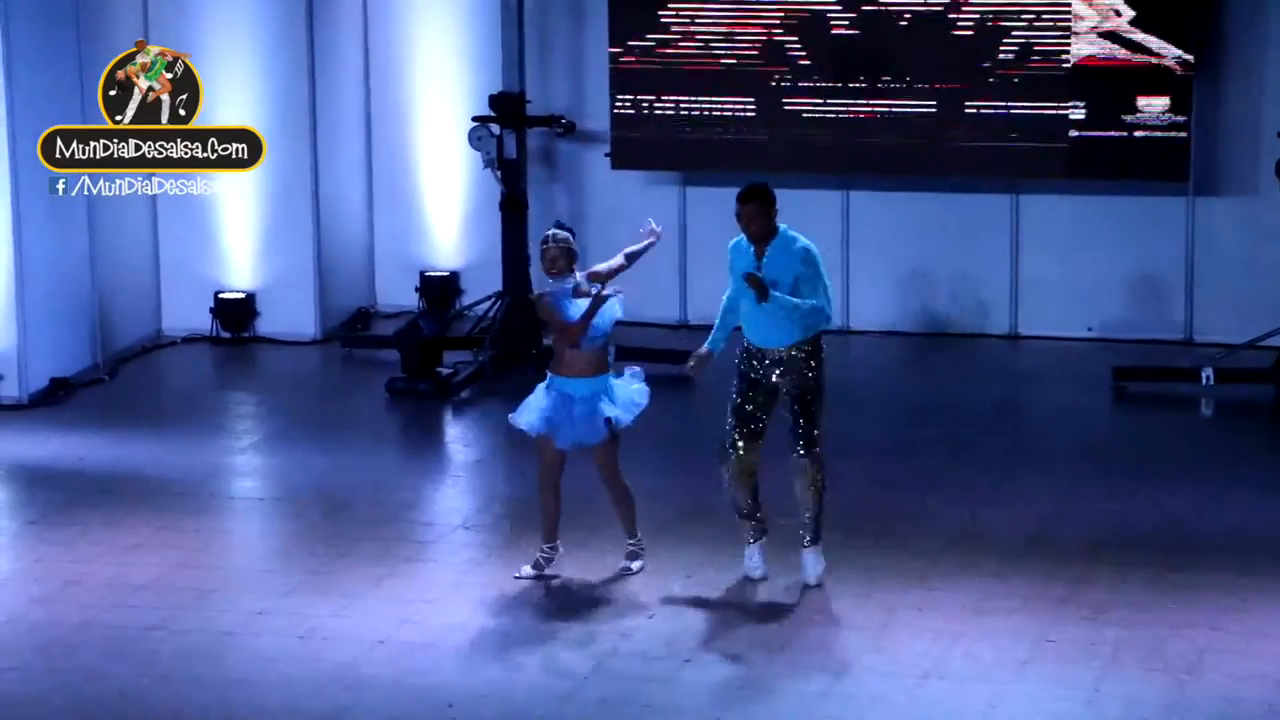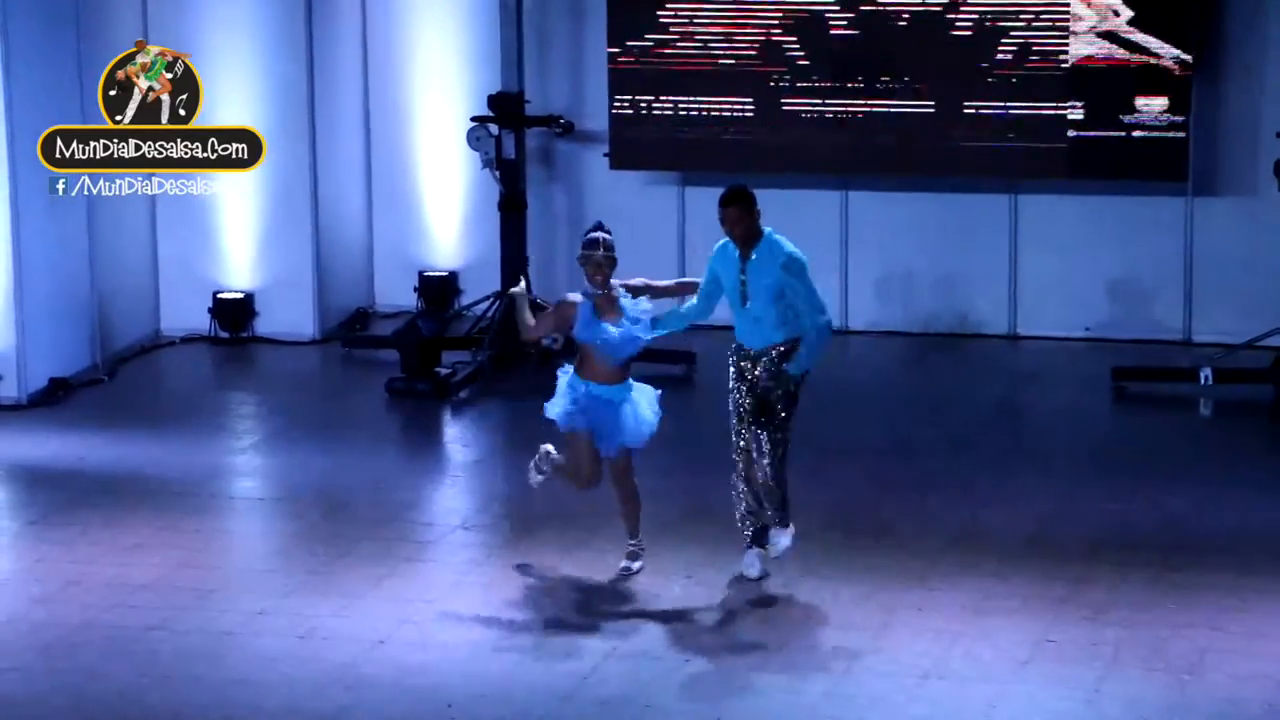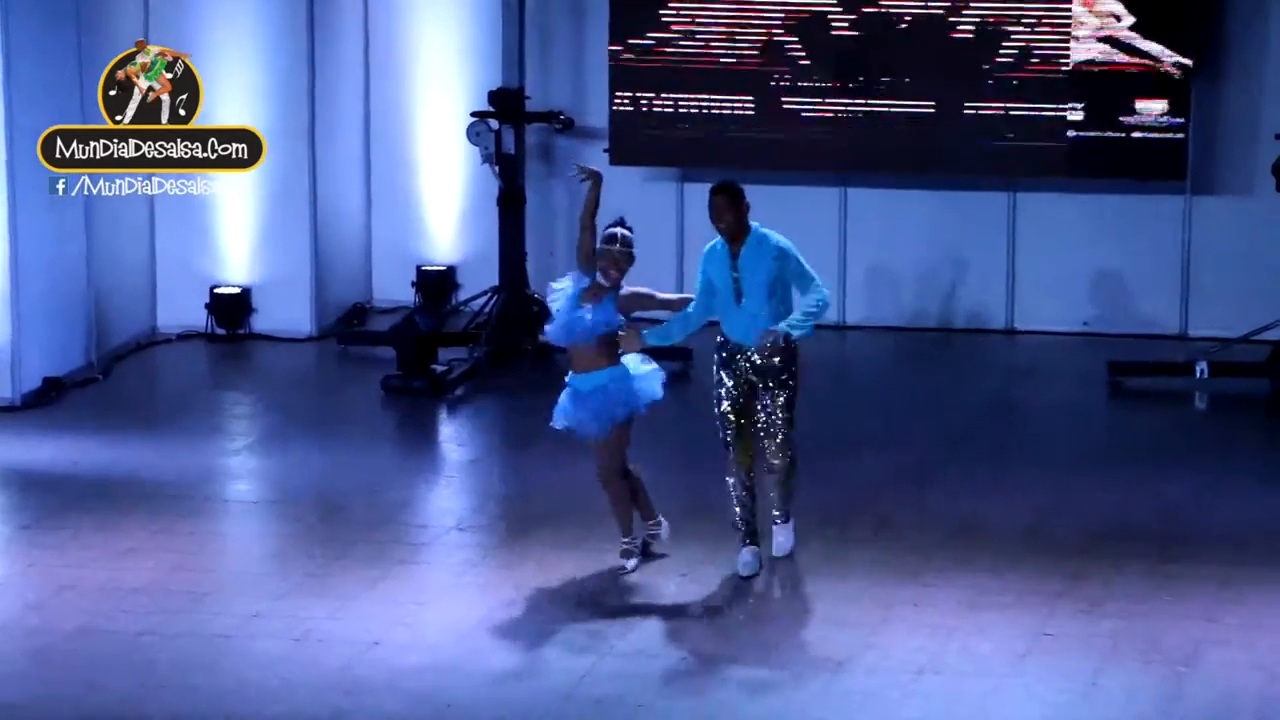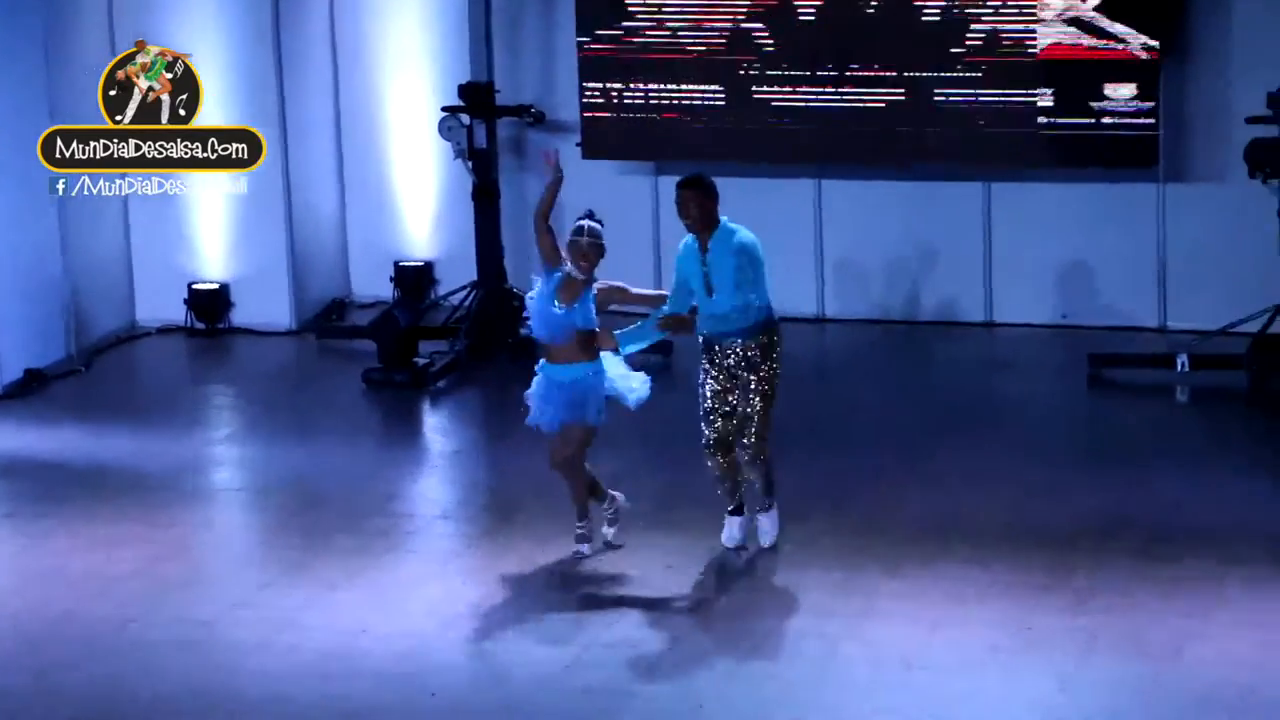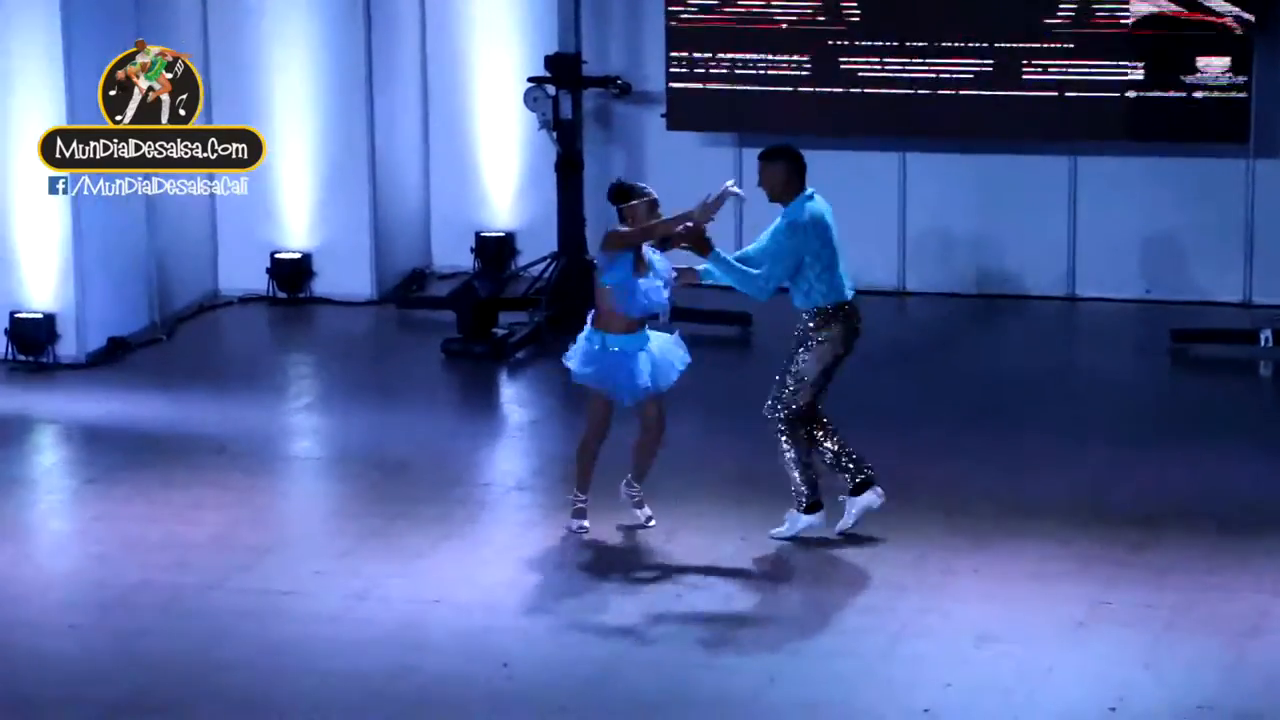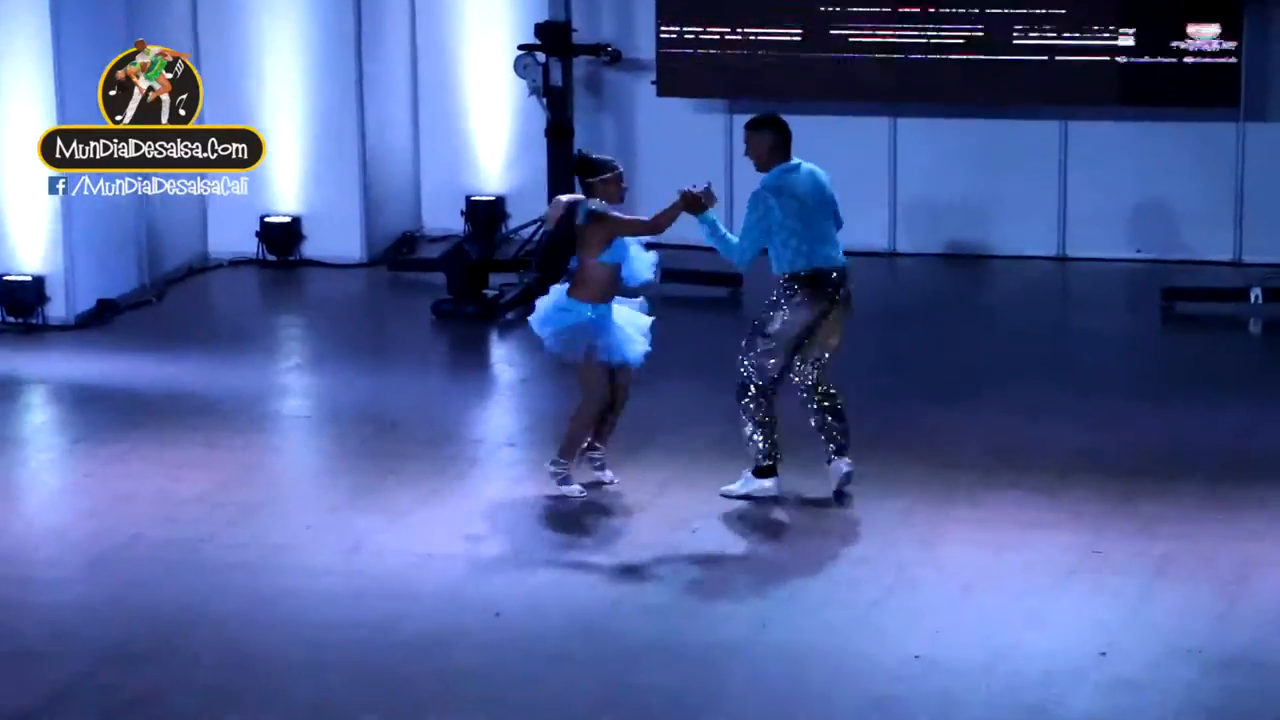
dt=0.2s
person 1, frame 1
left shoulder: (802, 252)
right shoulder: (737, 250)
left elbow: (822, 313)
left wrist: (771, 295)
right wrist: (711, 345)
left hip: (799, 358)
right hip: (754, 358)
left knee: (805, 452)
right knee: (738, 453)
left ankle: (812, 544)
right ankle: (755, 539)
person 1, frame 2
left shoulder: (785, 257)
right shoulder: (721, 257)
left elbow: (820, 319)
right elbow: (700, 308)
left wrist: (794, 370)
right wrist: (649, 326)
left hip: (785, 357)
right hip: (745, 358)
left knee: (769, 443)
right knee: (744, 451)
left ankle: (779, 521)
right ankle: (755, 543)
person 1, frame 3
left shoulder: (776, 249)
right shoulder: (711, 256)
left elbow: (818, 296)
right elbow: (699, 312)
left wrist: (788, 329)
right wrist: (648, 337)
left hip: (777, 355)
right hip: (734, 354)
left knee: (777, 446)
right knee: (735, 446)
left ankle: (782, 519)
right ankle: (748, 541)
person 1, frame 4
left shoulder: (741, 245)
right shoulder: (686, 251)
left elbow: (752, 310)
right elbow: (675, 310)
left wrist: (695, 321)
left hip: (754, 346)
right hip: (716, 349)
left knee: (752, 440)
right knee: (715, 441)
left ankle: (767, 508)
right ankle: (735, 510)
person 1, frame 5
left shoulder: (800, 223)
right shoulder: (807, 209)
left elbow: (762, 288)
right elbow: (760, 254)
left wrist: (710, 255)
right wrist: (702, 272)
left hip: (824, 325)
right hip: (836, 318)
left knee: (783, 414)
right knee: (802, 412)
left ankle: (808, 508)
right ankle: (861, 488)
person 1, frame 6
left shoulder: (769, 193)
right shoulder: (816, 176)
left elbow: (740, 255)
left wrist: (704, 217)
left hip: (799, 292)
right hip: (835, 286)
left knee: (756, 377)
right knee: (812, 377)
left ankle: (763, 475)
right ankle: (839, 458)
person 2, frame 1
left shoulder: (592, 278)
right shoulder: (545, 302)
left elbow: (622, 259)
right elbow: (572, 339)
left wrist: (650, 241)
right wrist: (592, 301)
left hip: (598, 393)
right hip: (561, 395)
left knee: (610, 475)
right knee: (549, 478)
left ankle: (634, 544)
right ankle: (548, 551)
person 2, frame 2
left shoulder: (629, 293)
right shoulder: (573, 304)
left elbow: (675, 288)
right elbow: (531, 334)
right wrist: (521, 299)
left hip: (618, 398)
right hip: (583, 395)
left knee: (622, 477)
right knee: (583, 474)
left ankle: (634, 546)
right ankle: (548, 458)
person 2, frame 3
left shoulder: (628, 297)
right shoulder: (585, 277)
left elbow: (680, 303)
right elbow: (587, 228)
right wrist: (595, 185)
left hip: (610, 386)
right hip: (583, 389)
left knee: (609, 469)
right knee: (615, 467)
left ankle: (630, 540)
right ankle: (652, 525)
person 2, frame 4
left shoulder: (600, 291)
right shoulder: (555, 272)
left elbow: (657, 298)
right elbow: (541, 222)
right wrist: (556, 180)
left hip: (586, 381)
right hip: (554, 381)
left knee: (564, 460)
right knee: (563, 458)
left ankle: (586, 523)
right ankle: (610, 502)
person 2, frame 5
left shoulder: (646, 249)
right shoulder: (614, 241)
right elbow: (674, 231)
right wrist: (706, 208)
left hip: (638, 347)
right hip: (606, 347)
left knee: (654, 423)
right knee: (597, 428)
left ankle: (634, 487)
right ankle: (579, 500)
person 2, frame 6
left shoulder: (578, 214)
right shoulder: (608, 222)
right elbow: (652, 226)
right wrist: (683, 203)
left hip: (589, 311)
right hip: (585, 315)
left knee: (620, 387)
right knee: (597, 396)
left ankle: (594, 451)
right ankle: (560, 465)
